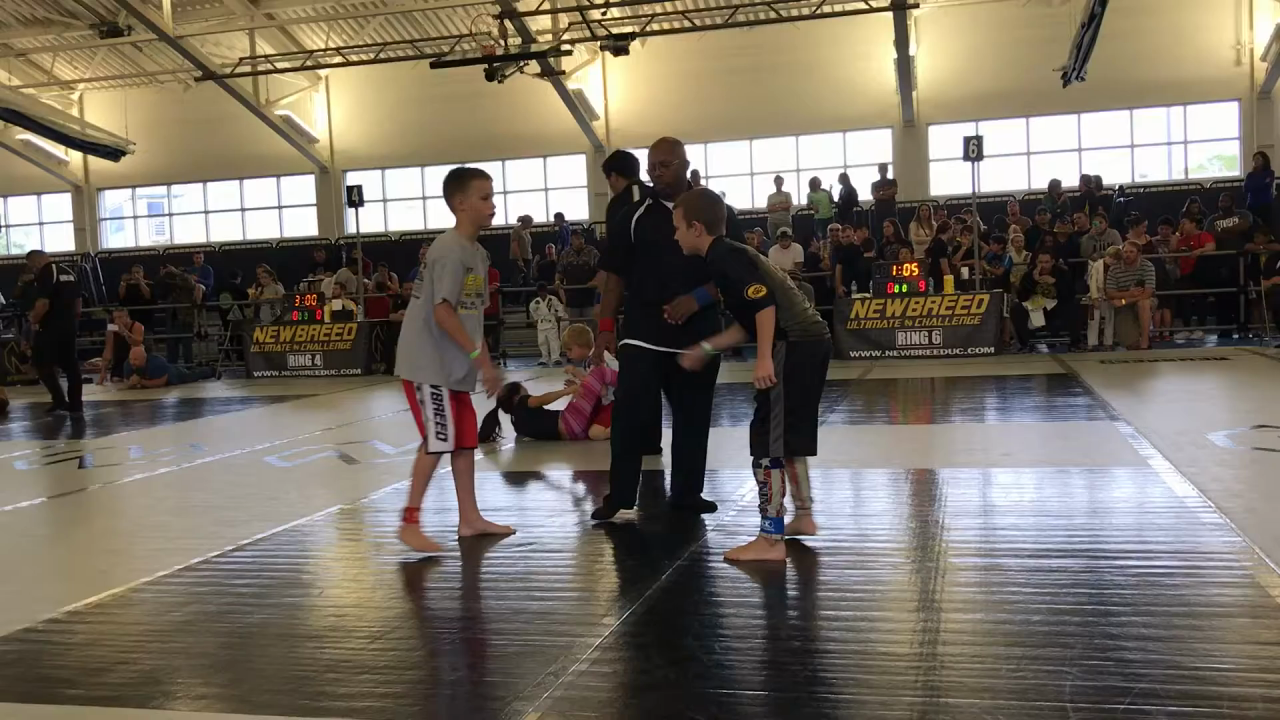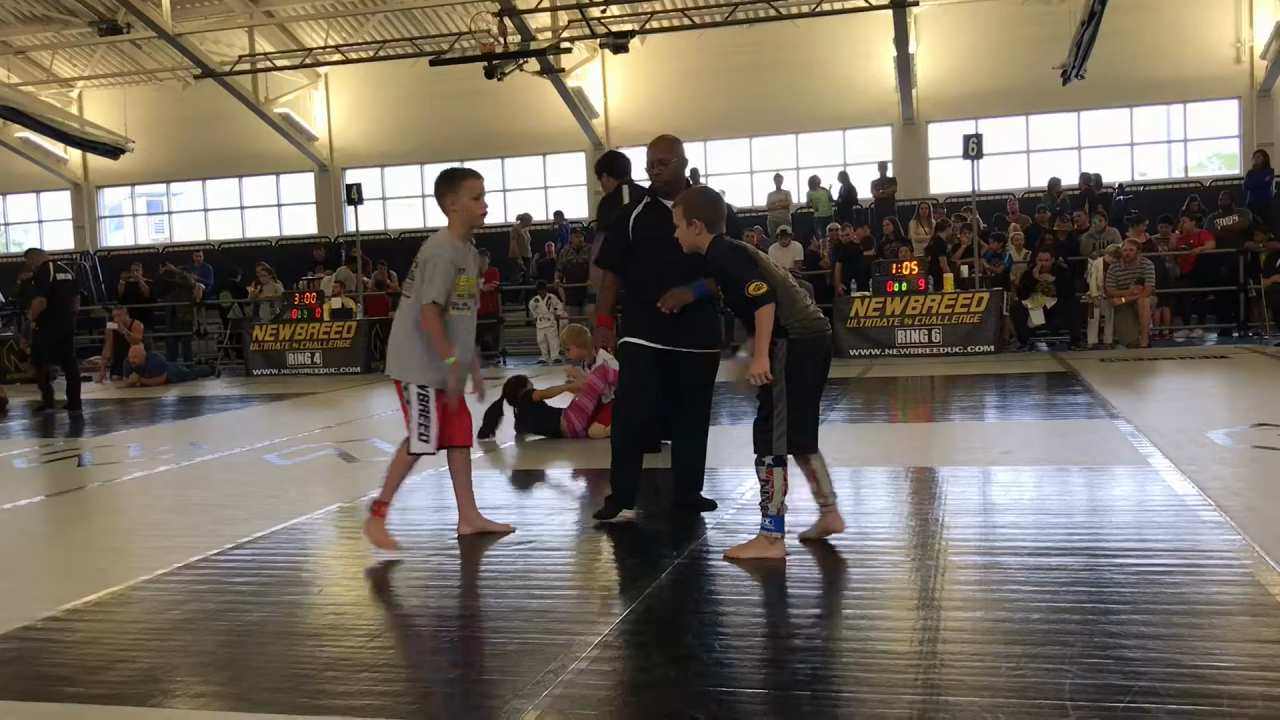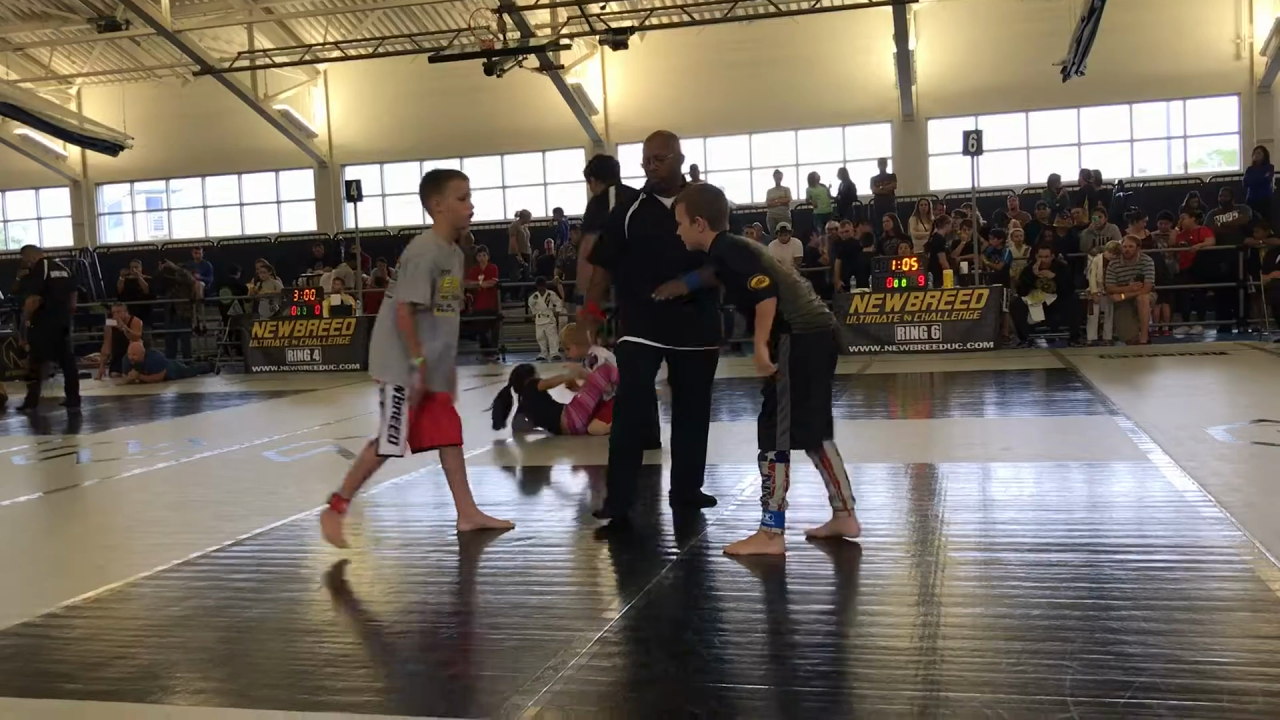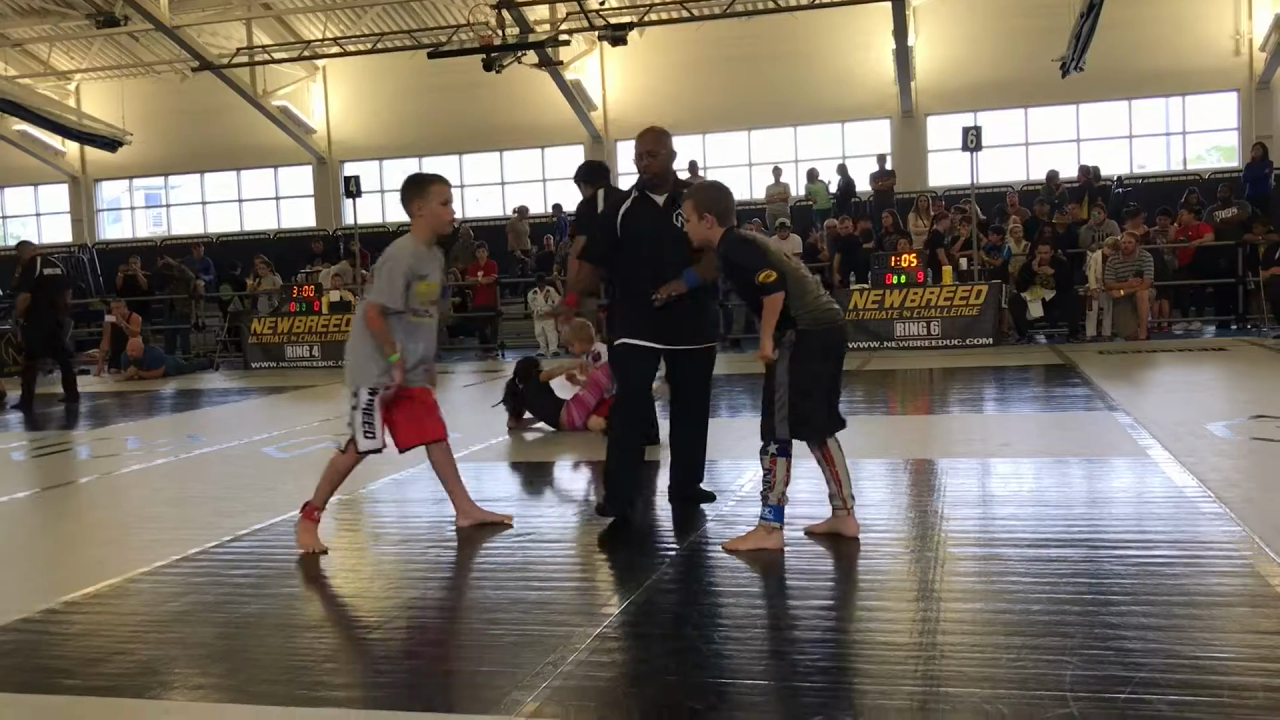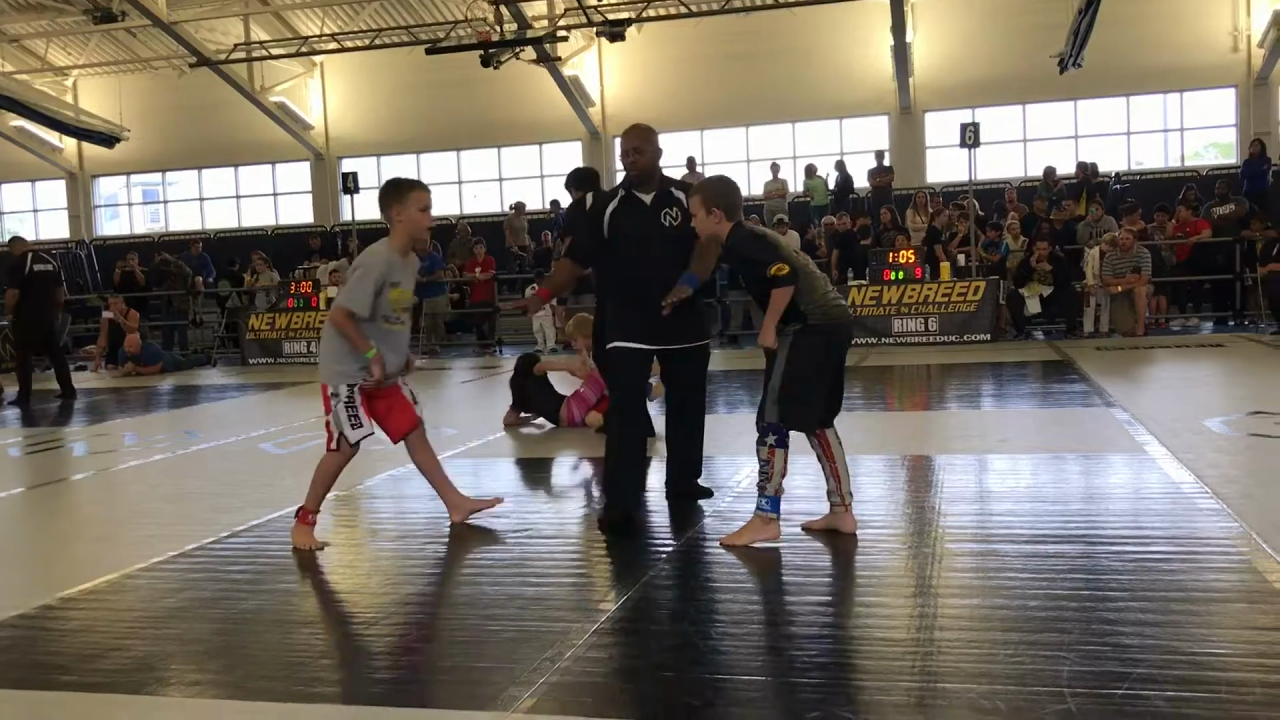
dt=0.1s
person 1, frame 1
right shoulder: (636, 216)
right elbow: (615, 274)
left wrist: (697, 299)
right wrist: (606, 325)
left hip: (698, 331)
right hip: (644, 331)
left knee: (694, 415)
right knee: (631, 410)
left ankle: (687, 492)
right ankle: (620, 496)
person 1, frame 2
right shoulder: (634, 213)
right elbow: (612, 272)
left wrist: (692, 291)
right wrist: (603, 321)
left hip: (697, 328)
right hip: (642, 328)
left knee: (693, 413)
right knee: (631, 408)
left ankle: (686, 491)
right ankle: (621, 496)
person 1, frame 3
right shoulder: (629, 209)
right elbow: (604, 265)
left wrist: (688, 282)
right wrist: (592, 309)
left hip: (695, 324)
right hip: (640, 325)
left knee: (693, 410)
right knee: (633, 403)
left ankle: (686, 488)
right ankle: (618, 496)
person 1, frame 4
right shoulder: (621, 207)
left elbow: (719, 255)
right elbow: (593, 262)
left wrist: (686, 281)
right wrist: (571, 299)
left hip: (692, 322)
right hip: (636, 324)
left knee: (691, 407)
right knee: (631, 406)
left ankle: (685, 483)
right ankle: (617, 497)
person 1, frame 5
left shoulder: (687, 197)
right shoulder: (606, 206)
right elbow: (576, 260)
left wrist: (688, 284)
right wrist: (544, 294)
left hip: (684, 321)
right hip: (628, 323)
left knee: (688, 404)
right knee: (627, 409)
left ankle: (684, 480)
right ankle: (620, 502)
person 2, frame 1
left shoulder: (477, 251)
right shoulder: (450, 250)
right elbow: (442, 312)
left wrist: (486, 361)
right wrist: (480, 358)
left hip: (454, 364)
right hip: (428, 363)
left knee: (464, 437)
right knee: (438, 440)
left ankle: (470, 519)
right ankle: (410, 522)
person 2, frame 2
left shoulder: (470, 252)
right shoulder: (441, 250)
right elbow: (429, 315)
left wrist: (472, 366)
right wrist: (453, 364)
left hip: (443, 364)
right hip: (419, 363)
left knee: (459, 436)
right knee: (421, 441)
left ankle: (469, 516)
right ankle: (377, 515)
person 2, frame 3
left shoulder: (455, 252)
right shoulder: (423, 252)
right elbow: (403, 313)
left wrist: (446, 366)
right wrist: (420, 364)
left hip: (432, 368)
right hip: (399, 366)
left knee: (449, 435)
right knee: (388, 444)
left ankle: (468, 514)
right ankle: (336, 509)
person 2, frame 4
left shoulder: (435, 256)
right shoulder: (401, 255)
right elbow: (372, 313)
left wrist: (424, 365)
right wrist: (395, 361)
left hip: (410, 368)
right hip: (374, 367)
left knee: (434, 434)
right knee: (363, 443)
left ankle: (466, 509)
right ankle: (309, 517)
person 2, frame 5
left shoulder: (411, 262)
right shoulder: (376, 261)
right elbow: (339, 316)
left wrist: (402, 352)
right wrist: (372, 356)
left hip: (382, 366)
right hip: (347, 366)
left knee: (413, 428)
right knee: (346, 443)
left ankle: (454, 503)
right ankle: (304, 520)
person 3, frame 1
left shoulder: (724, 257)
right shoulder: (728, 255)
left elbow: (763, 302)
right elbow: (747, 319)
left wrist: (764, 359)
right wrist: (705, 348)
left hip: (794, 346)
right hip: (805, 341)
left knee: (768, 438)
right knee: (787, 434)
left ankle: (770, 540)
right ankle: (804, 515)
person 3, frame 2
left shoulder: (724, 255)
right shoulder: (729, 253)
left elbow: (765, 299)
left wrist: (761, 356)
right wrist: (760, 352)
left hip: (795, 344)
right hip: (808, 338)
left knee: (773, 436)
right knee: (793, 432)
left ankle: (771, 538)
right ankle: (829, 513)
person 3, frame 3
left shoulder: (726, 252)
right shoulder: (734, 248)
left elbow: (766, 292)
left wrist: (760, 350)
left hip: (800, 339)
right hip: (815, 332)
left knee: (777, 434)
right knee: (809, 430)
left ankle: (770, 533)
right ankle: (844, 516)
person 3, frame 4
left shoulder: (733, 247)
right shoulder: (743, 242)
left elbow: (774, 286)
left wrist: (766, 341)
left hip: (806, 335)
right hip: (823, 328)
left knee: (778, 427)
right knee: (815, 425)
left ankle: (769, 528)
right ankle: (844, 515)
person 3, frame 5
left shoulder: (742, 242)
right shoulder: (750, 237)
left elbow: (786, 277)
left wrist: (769, 328)
left hip: (812, 328)
right hip: (829, 322)
left knee: (772, 418)
right knee: (815, 420)
left ankle: (765, 519)
right ankle: (841, 511)
